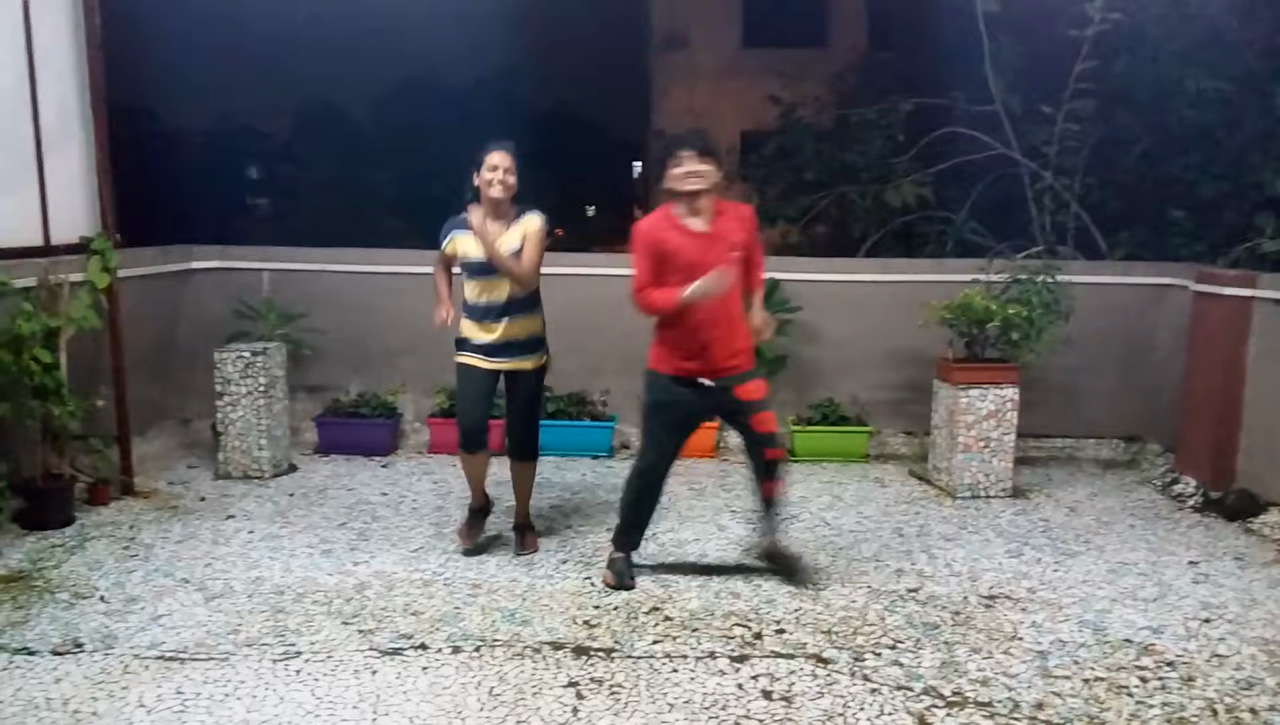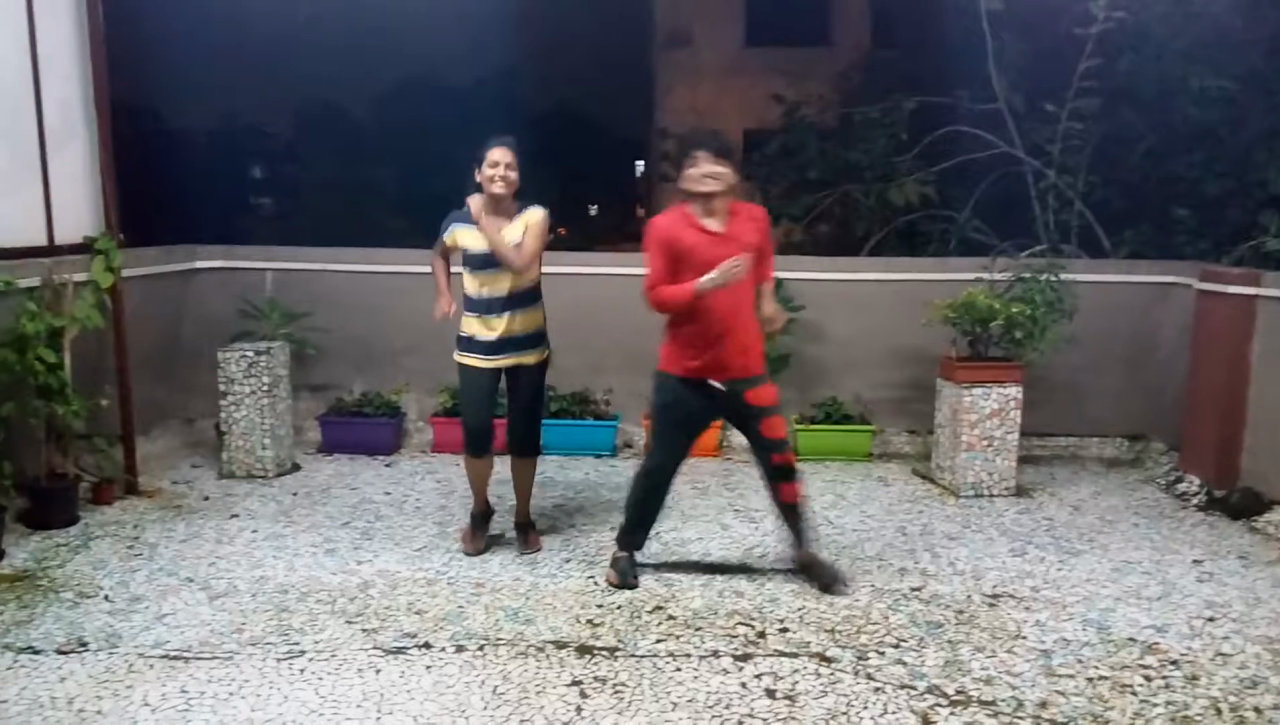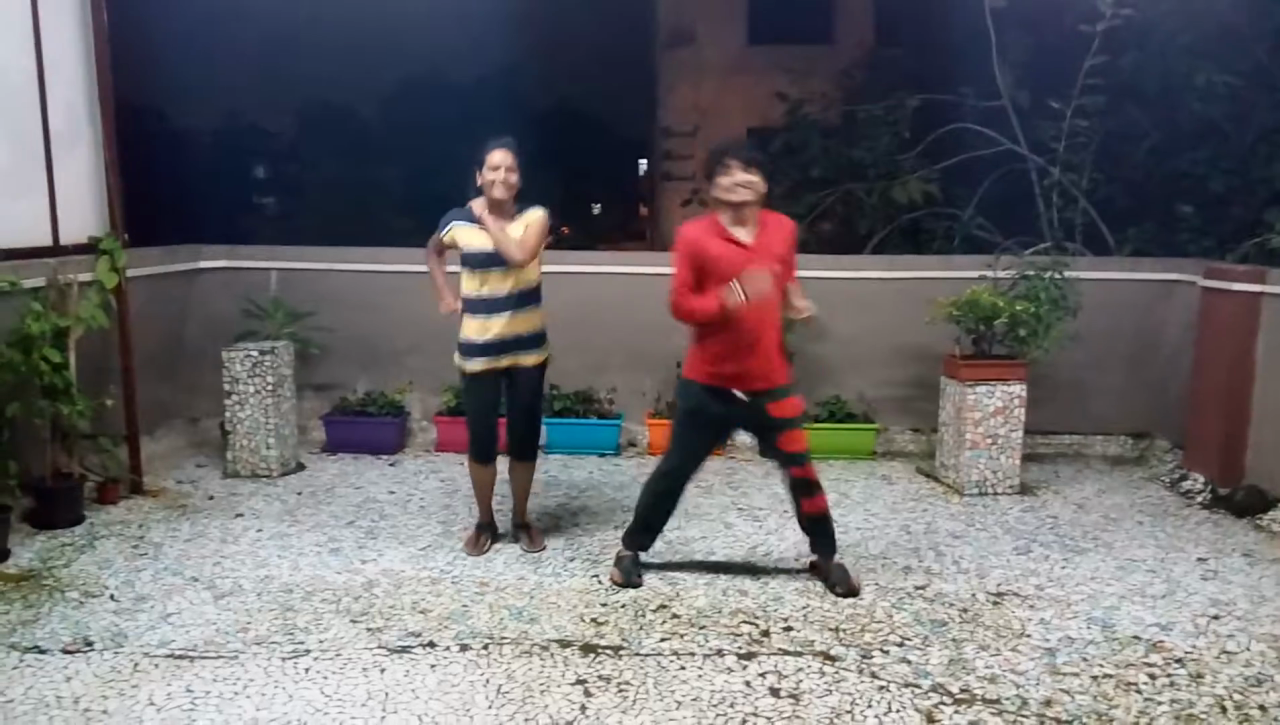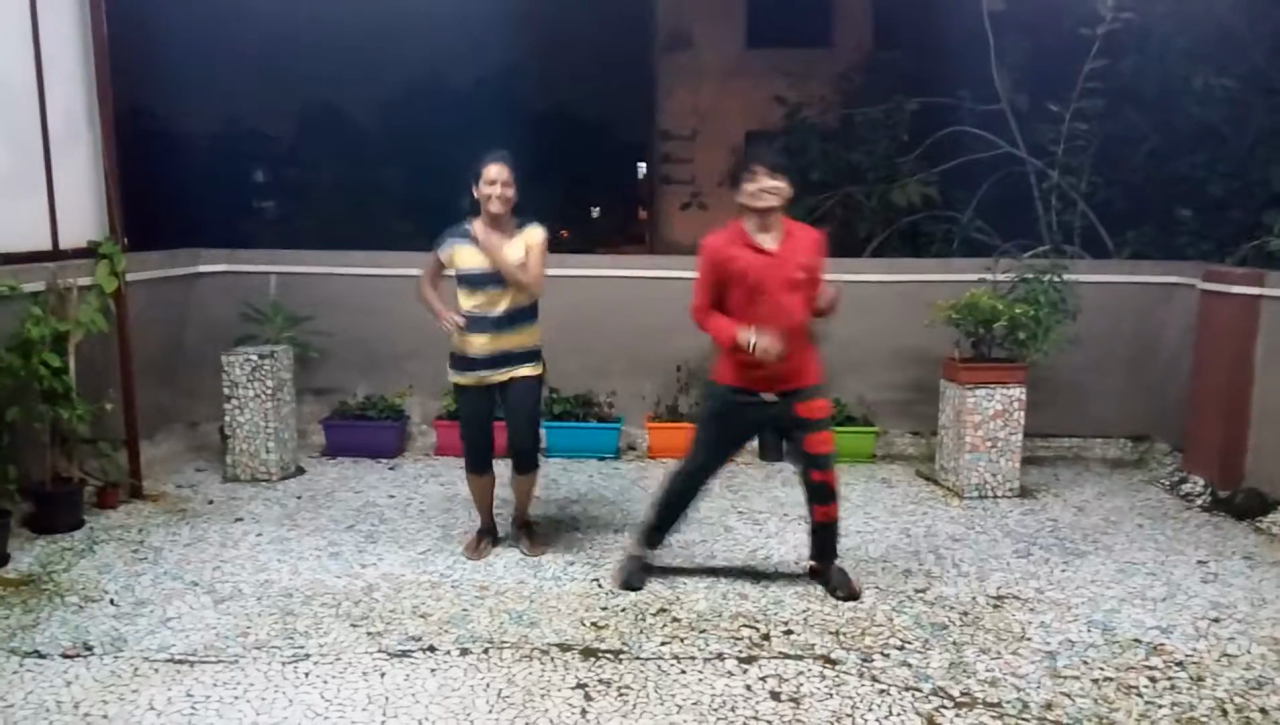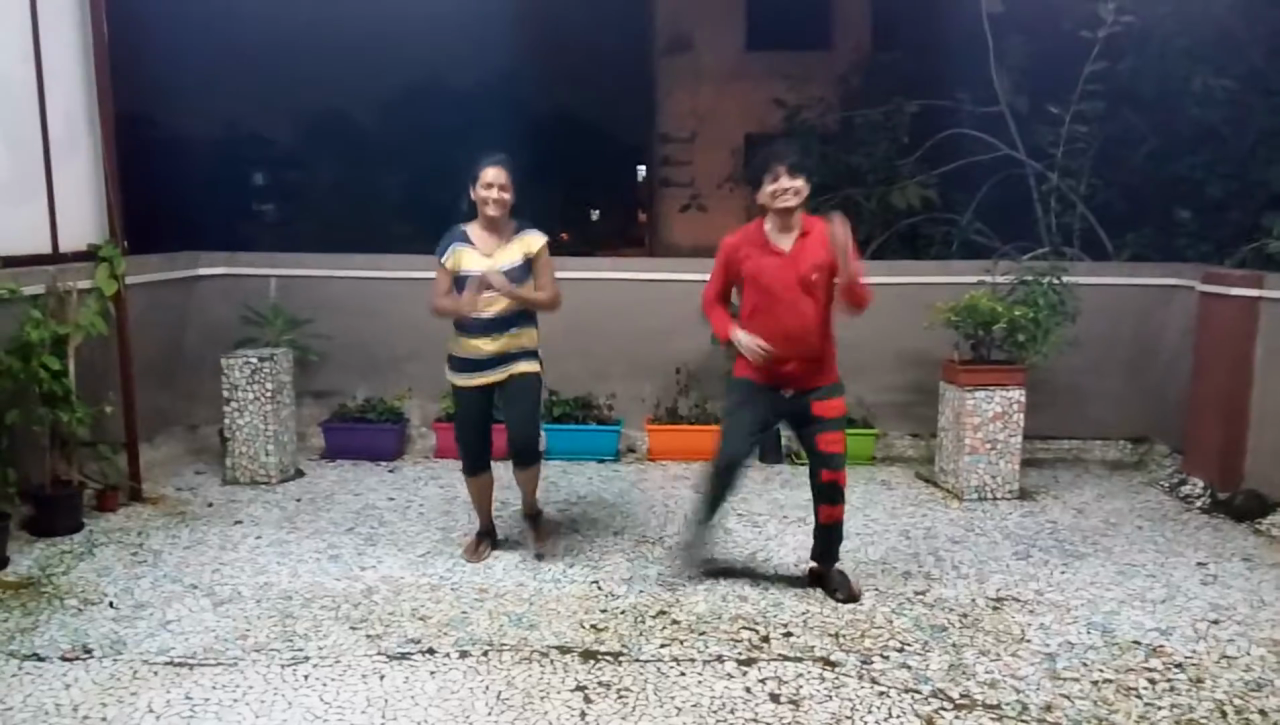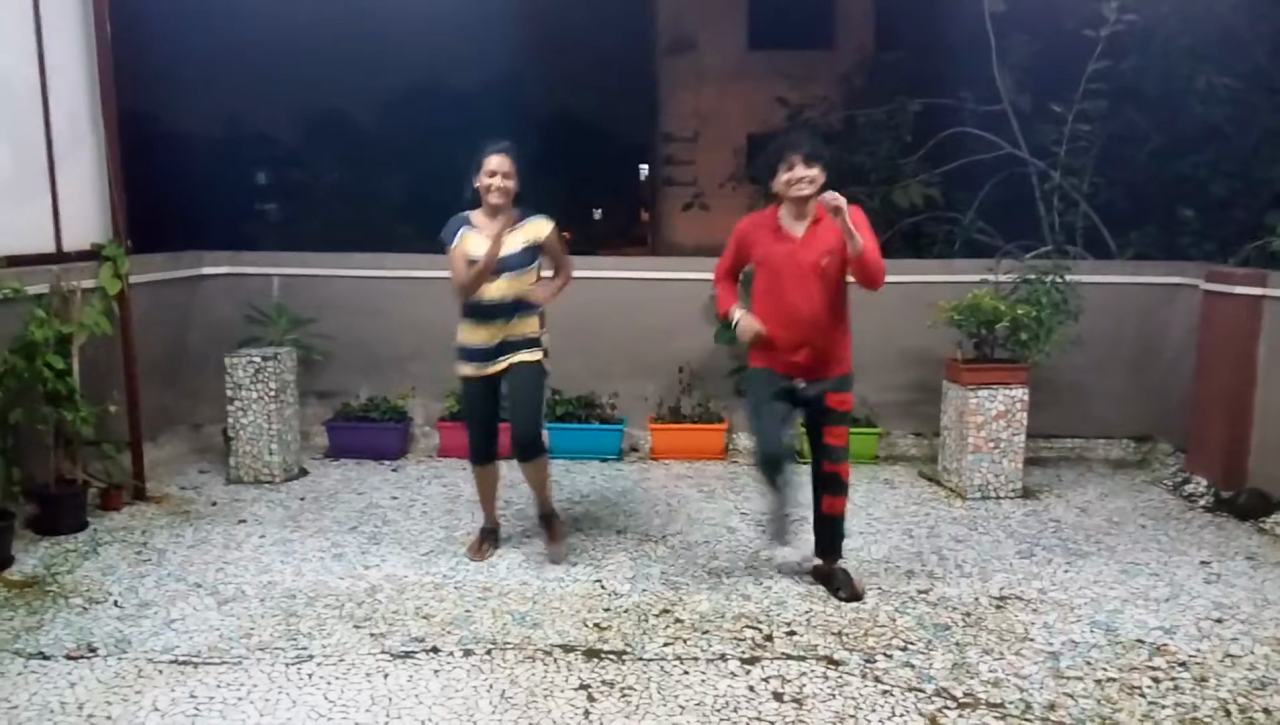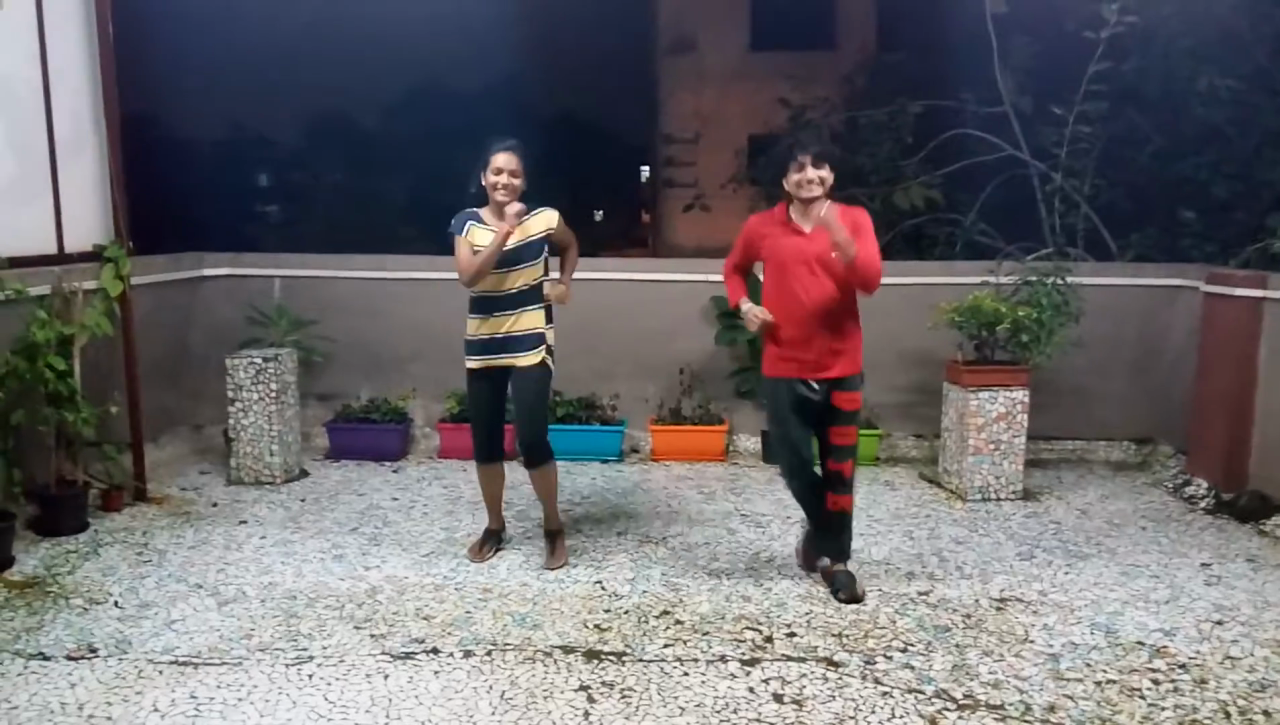
dt=0.1s
person 1, frame 1
left shoulder: (742, 218)
right shoulder: (650, 230)
right elbow: (643, 299)
left wrist: (756, 309)
right wrist: (692, 293)
left hip: (734, 365)
right hip: (674, 373)
left knee: (769, 449)
right knee: (652, 465)
left ankle: (770, 539)
right ankle: (622, 550)
person 1, frame 2
left shoulder: (755, 220)
right shoulder: (665, 227)
right elbow: (657, 295)
left wrist: (767, 302)
right wrist: (707, 282)
left hip: (744, 369)
right hip: (684, 374)
left knee: (779, 456)
right knee: (659, 464)
left ankle: (803, 549)
right ankle: (626, 549)
person 1, frame 3
left shoulder: (783, 230)
right shoulder: (695, 236)
right elbow: (681, 304)
left wrist: (794, 301)
right wrist: (733, 297)
left hip: (770, 380)
right hip: (708, 382)
left knee: (801, 469)
right knee: (676, 468)
left ankle: (826, 556)
right ankle: (632, 548)
person 1, frame 4
left shoulder: (810, 240)
right shoulder: (719, 246)
right elbow: (704, 312)
left wrist: (824, 301)
right wrist: (746, 338)
left hip: (800, 383)
right hip: (737, 384)
left knee: (821, 474)
right knee: (697, 469)
left ankle: (826, 562)
right ankle: (644, 547)
person 1, frame 5
left shoulder: (831, 237)
right shoulder: (738, 245)
left elbow: (857, 302)
right elbow: (714, 300)
left wrist: (849, 271)
right wrist: (735, 334)
left hip: (818, 380)
right hip: (755, 379)
left knee: (830, 474)
right knee: (730, 459)
left ankle: (826, 564)
right ankle: (703, 521)
person 1, frame 6
left shoulder: (847, 218)
right shoulder: (751, 229)
left elbow: (873, 277)
right elbow: (724, 275)
left wrist: (846, 226)
right wrist: (736, 313)
left hip: (829, 370)
right hip: (771, 368)
left knee: (833, 467)
right knee: (771, 449)
left ankle: (829, 561)
right ankle: (779, 498)
person 1, frame 7
left shoulder: (855, 220)
right shoulder: (760, 227)
left elbow: (870, 278)
right elbow: (733, 270)
left wrist: (839, 232)
right wrist: (746, 306)
left hip: (840, 368)
right hip: (783, 369)
left knee: (839, 465)
right knee: (793, 461)
left ankle: (836, 560)
right ankle: (815, 525)
person 2, frame 1
left shoulder: (532, 222)
right shoulder: (457, 229)
left elbow: (524, 274)
right elbow: (442, 267)
left wrist: (485, 233)
right wrist: (444, 302)
left hip: (525, 348)
right hip: (475, 347)
left knee: (523, 437)
right knee: (471, 427)
left ankle: (522, 520)
right ankle: (479, 504)
person 2, frame 2
left shoulder: (534, 216)
right shoulder: (458, 222)
left elbow: (521, 264)
right elbow: (440, 256)
left wrist: (485, 221)
right wrist: (444, 295)
left hip: (526, 344)
right hip: (476, 345)
left knee: (525, 434)
right knee: (476, 430)
left ankle: (523, 518)
right ankle: (481, 510)
person 2, frame 3
left shoulder: (534, 217)
right shoulder: (457, 222)
left elbow: (520, 256)
right elbow: (433, 253)
left wrist: (488, 220)
right wrist: (444, 292)
left hip: (526, 345)
right hip: (477, 348)
left knee: (523, 437)
right knee: (482, 440)
left ankle: (521, 519)
right ankle: (485, 521)
person 2, frame 4
left shoulder: (532, 235)
right shoulder: (456, 239)
left elbow: (531, 283)
right elbow: (427, 282)
left wrist: (489, 244)
right wrist: (440, 310)
left hip: (521, 360)
right hip: (471, 362)
left knee: (525, 448)
right knee: (477, 450)
left ankle: (523, 520)
right ankle: (486, 526)
person 2, frame 5
left shoulder: (531, 240)
right shoulder: (455, 243)
left elbow: (552, 298)
right elbow: (439, 303)
left wrist: (505, 287)
right wrist: (462, 305)
left hip: (519, 359)
right hip: (469, 362)
left knee: (524, 442)
right knee: (473, 452)
left ankle: (531, 509)
right ankle: (486, 528)
person 2, frame 6
left shoulder: (537, 226)
right shoulder: (460, 227)
left elbow: (565, 269)
right elbow: (462, 286)
left wrist: (546, 290)
right wrist: (495, 244)
left hip: (523, 347)
right hip: (476, 351)
left knee: (526, 435)
right knee: (481, 443)
left ankle: (547, 511)
right ankle: (490, 526)
person 2, frame 7
left shoulder: (543, 219)
right shoulder: (466, 222)
left elbow: (571, 247)
right elbow: (470, 274)
left wrist: (563, 282)
right wrist: (505, 232)
left hip: (529, 345)
right hip: (482, 347)
left knee: (532, 437)
right knee: (486, 440)
left ankle: (553, 528)
right ankle: (495, 529)
